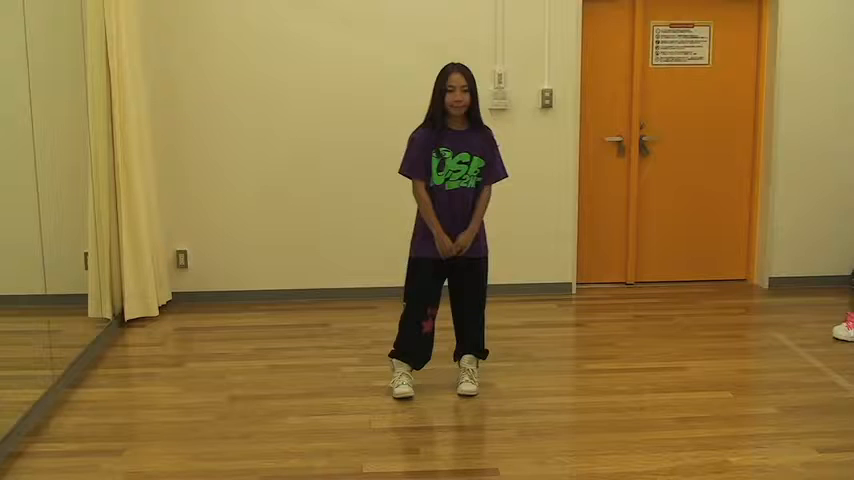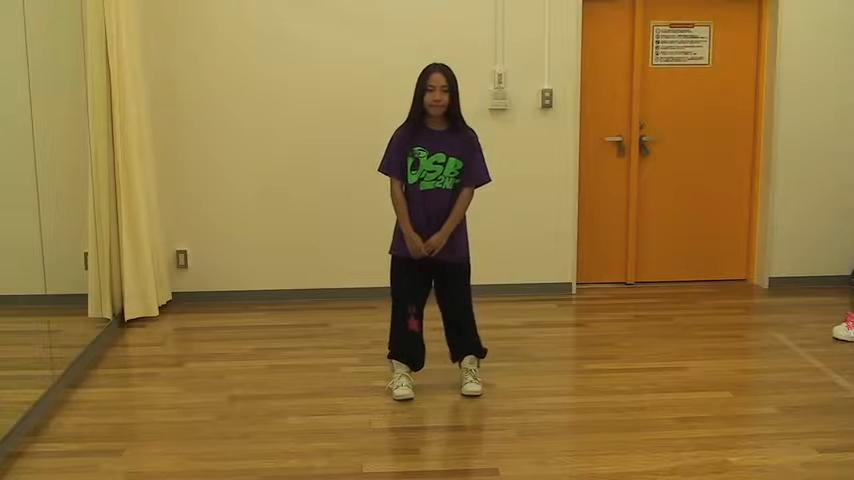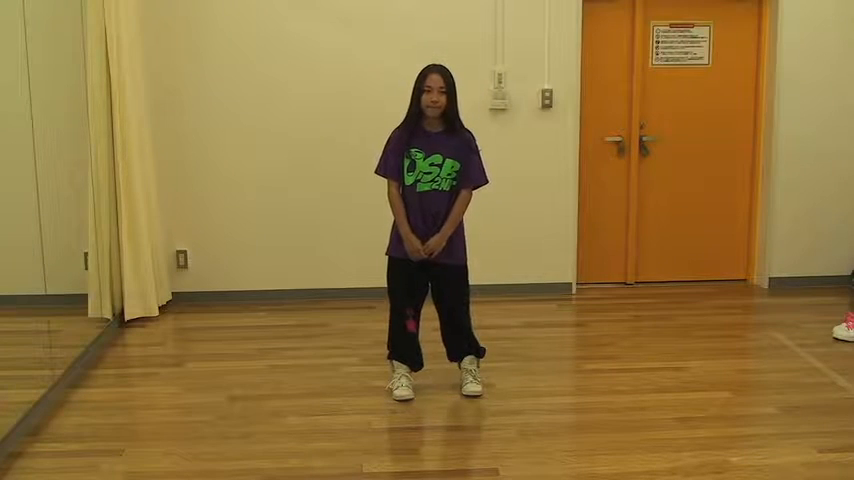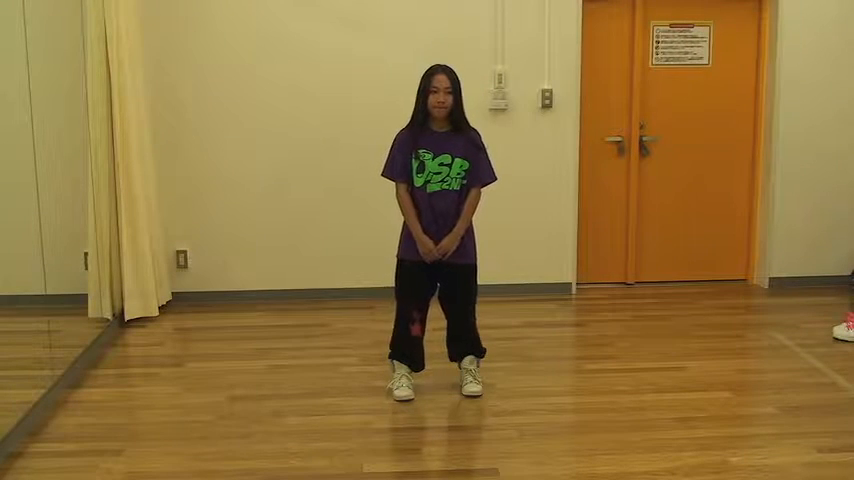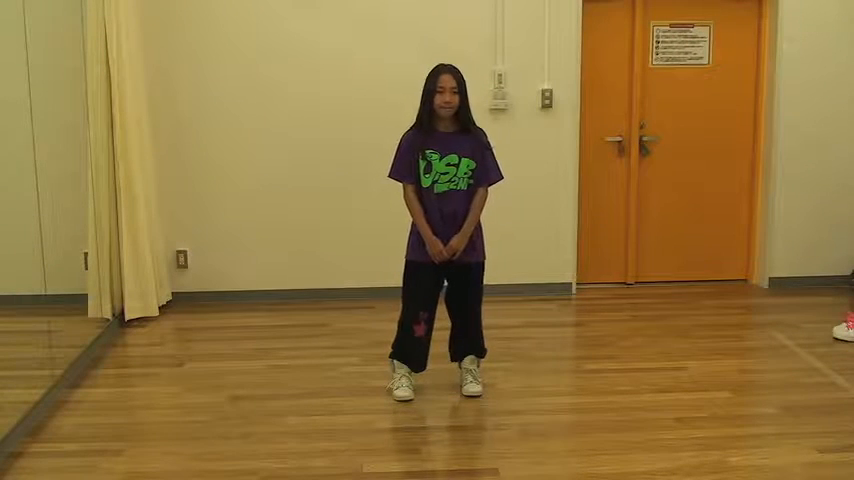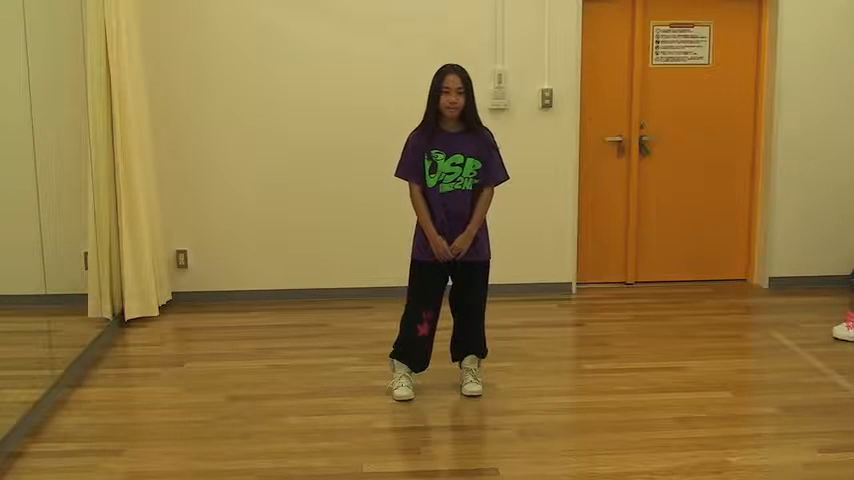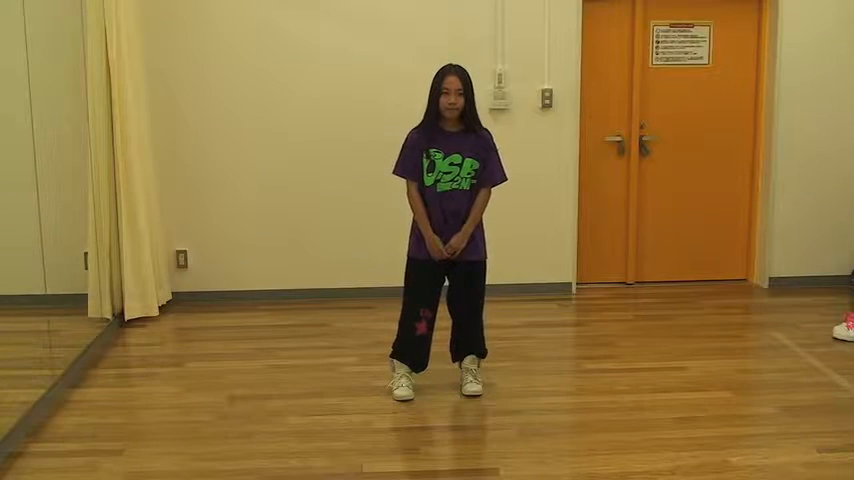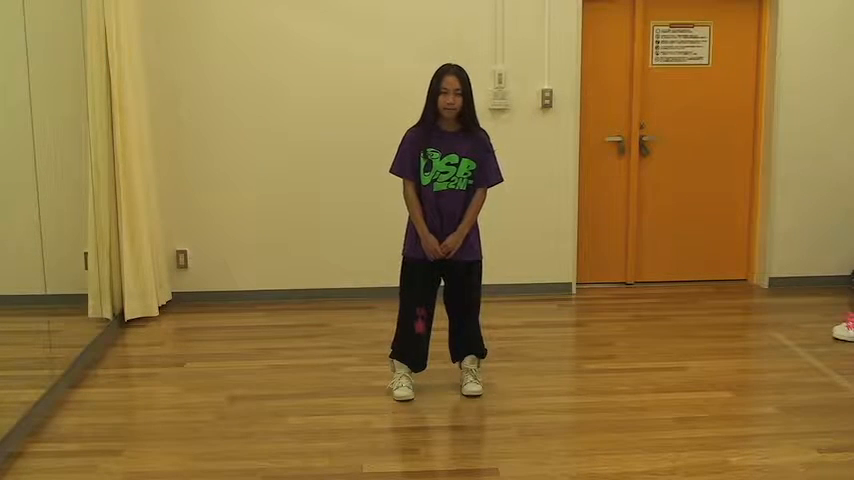
dt=0.5s
person 1, frame 1
left shoulder: (483, 138)
right shoulder: (424, 137)
left elbow: (487, 188)
right elbow: (419, 188)
left wrist: (471, 232)
right wrist: (439, 235)
left hip: (471, 240)
right hip: (430, 239)
left knee: (470, 304)
right knee: (420, 304)
left ankle: (468, 364)
right ankle: (403, 366)
person 1, frame 2
left shoulder: (465, 139)
right shoulder: (405, 136)
left elbow: (467, 190)
right elbow: (396, 187)
left wrist: (443, 234)
right wrist: (409, 234)
left hip: (451, 241)
right hip: (410, 240)
left knee: (457, 304)
right knee: (407, 306)
left ankle: (469, 364)
right ankle: (402, 367)
person 1, frame 3
left shoulder: (463, 141)
right shoulder: (402, 138)
left elbow: (466, 192)
right elbow: (393, 188)
left wrist: (442, 236)
right wrist: (407, 236)
left hip: (448, 242)
right hip: (407, 242)
left knee: (455, 307)
right knee: (404, 307)
left ankle: (469, 365)
right ankle: (402, 369)
person 1, frame 4
left shoulder: (469, 140)
right shoulder: (408, 139)
left elbow: (475, 191)
right elbow: (402, 190)
left wrist: (455, 236)
right wrist: (420, 237)
left hip: (458, 243)
right hip: (417, 243)
left knee: (461, 307)
right knee: (411, 308)
left ankle: (469, 365)
right ankle: (402, 369)
person 1, frame 5
left shoulder: (475, 139)
right shoulder: (414, 139)
left elbow: (481, 190)
right elbow: (409, 191)
left wrist: (463, 236)
right wrist: (429, 238)
left hip: (467, 242)
right hip: (425, 243)
left knee: (466, 307)
right knee: (417, 309)
left ankle: (470, 366)
right ankle: (403, 369)
person 1, frame 6
left shoulder: (482, 139)
right shoulder: (421, 139)
left elbow: (488, 191)
right elbow: (415, 190)
left wrist: (467, 236)
right wrist: (434, 237)
left hip: (472, 242)
right hip: (430, 242)
left knee: (470, 307)
right knee: (421, 307)
left ankle: (470, 366)
right ankle: (402, 369)
person 1, frame 7
left shoulder: (481, 140)
right shoulder: (420, 138)
left elbow: (485, 190)
right elbow: (413, 189)
left wrist: (464, 235)
right wrist: (429, 236)
left hip: (468, 242)
right hip: (426, 242)
left knee: (468, 306)
right knee: (418, 307)
left ankle: (470, 367)
right ankle: (402, 369)
person 1, frame 8
left shoulder: (477, 140)
right shoulder: (417, 137)
left elbow: (481, 191)
right elbow: (409, 188)
left wrist: (459, 235)
right wrist: (425, 235)
left hip: (464, 242)
right hip: (422, 241)
left knee: (465, 307)
right knee: (415, 307)
left ankle: (469, 367)
right ankle: (402, 370)
